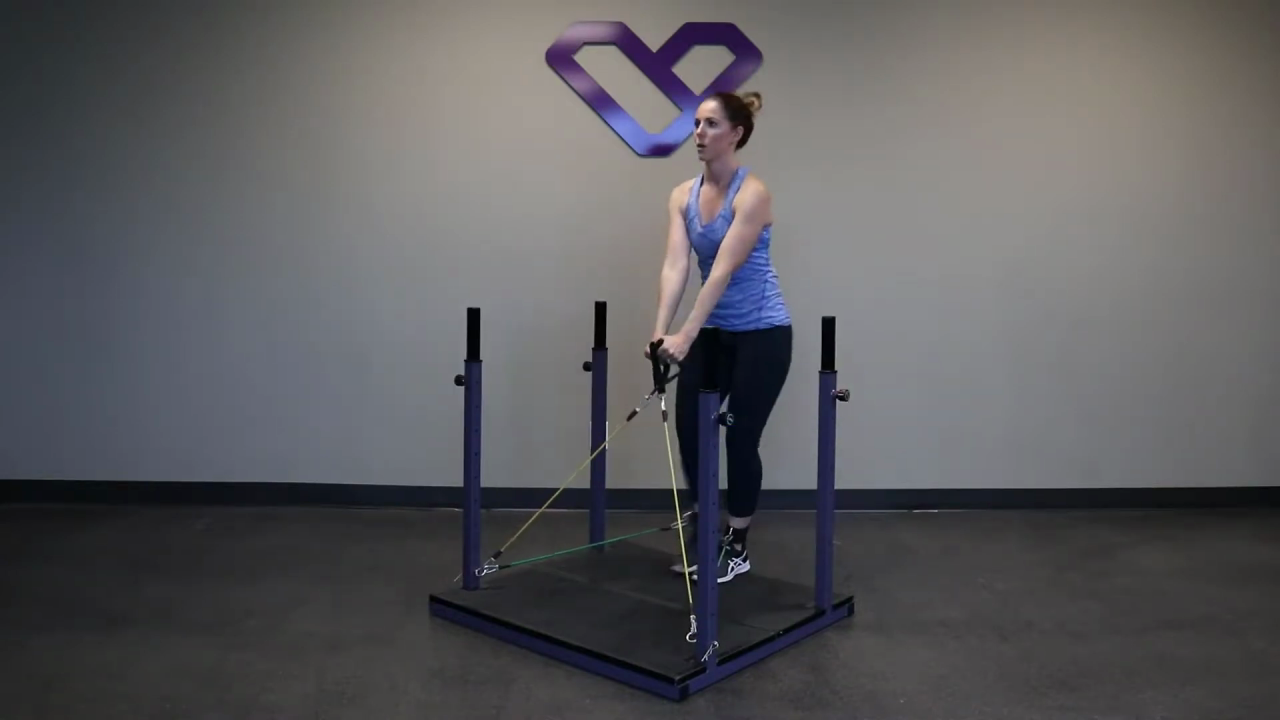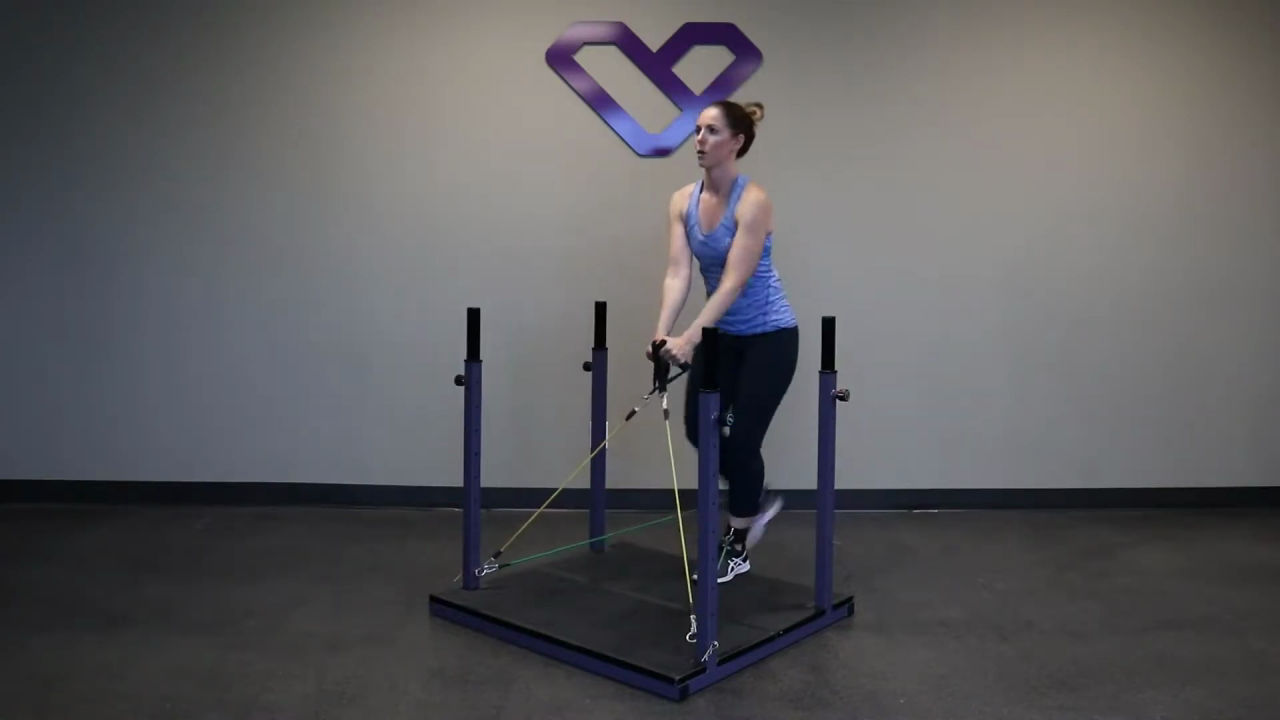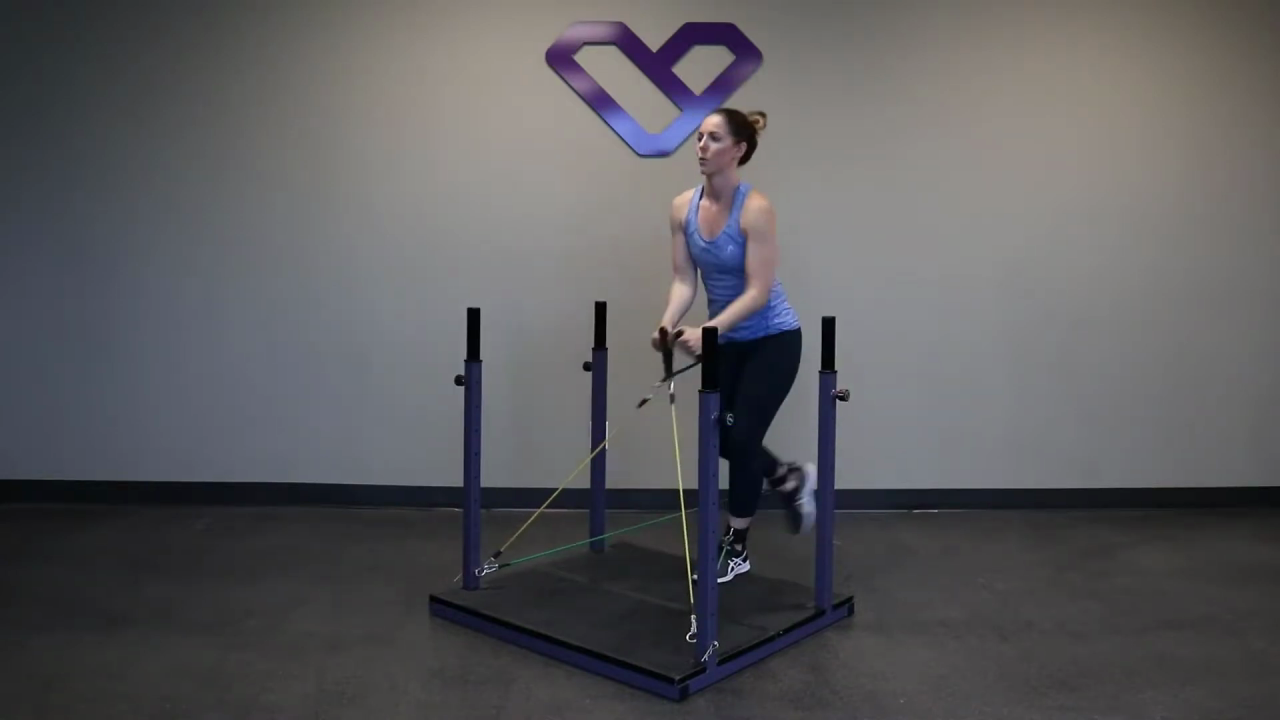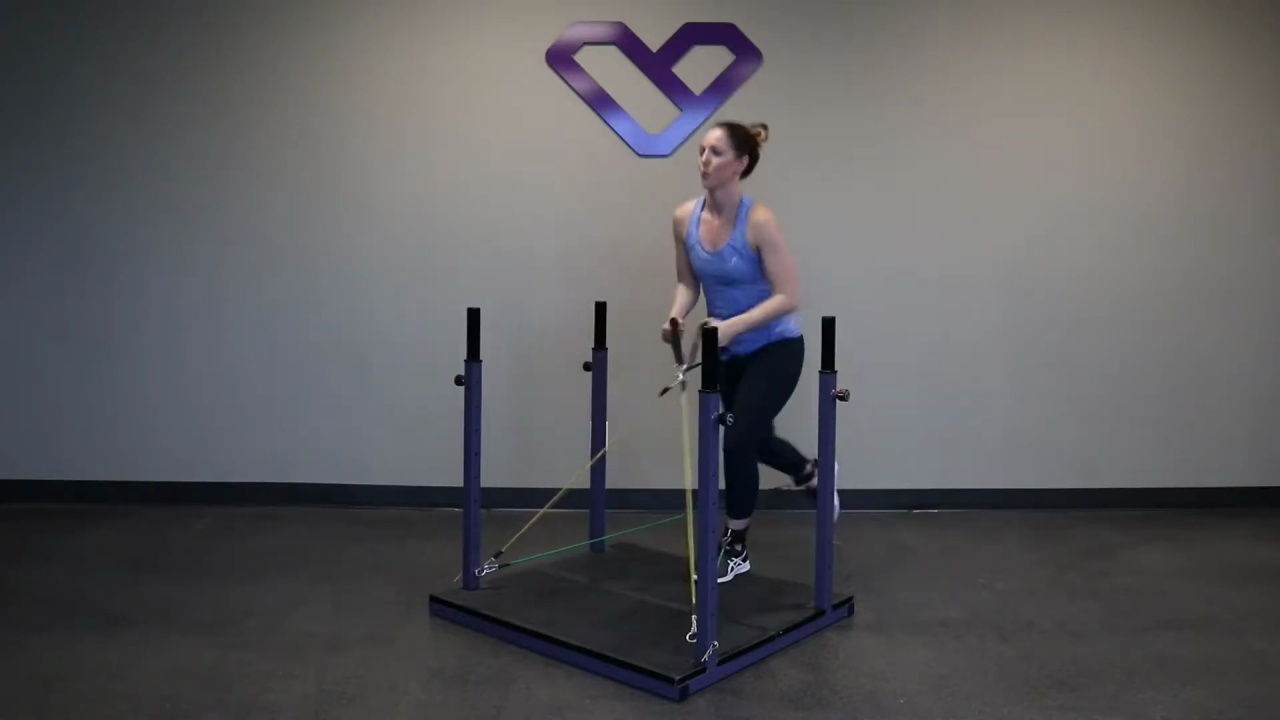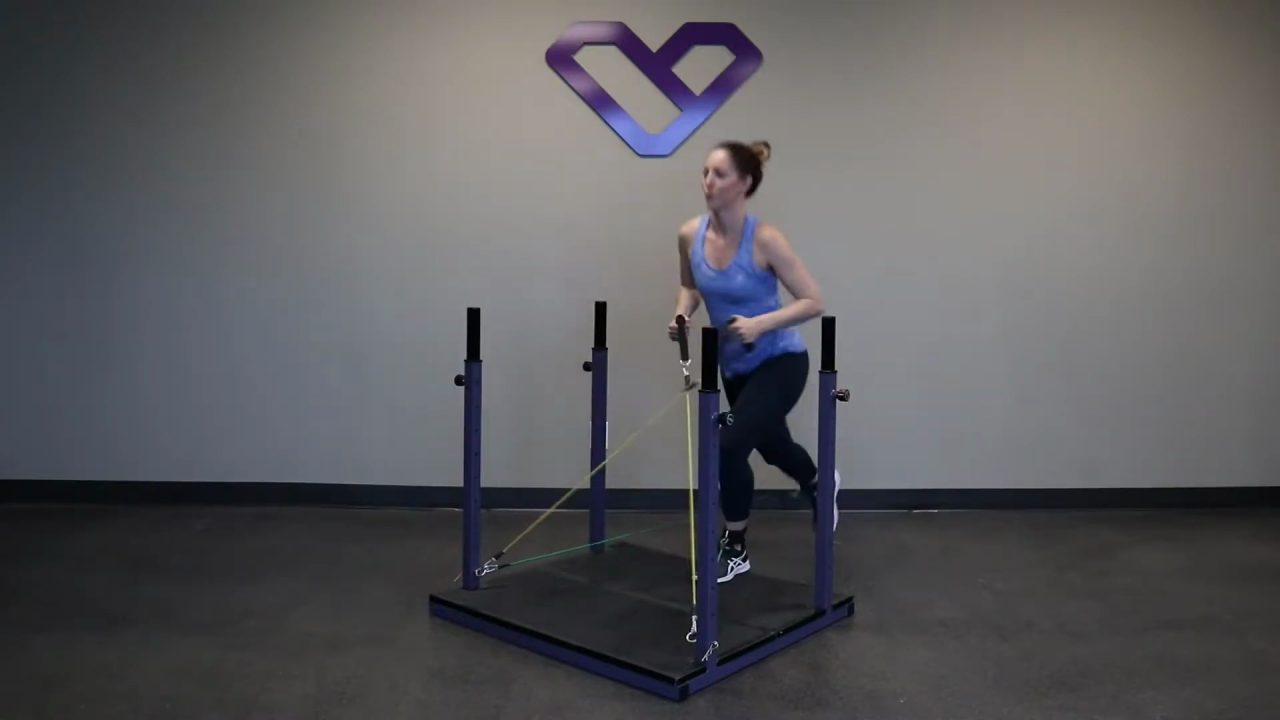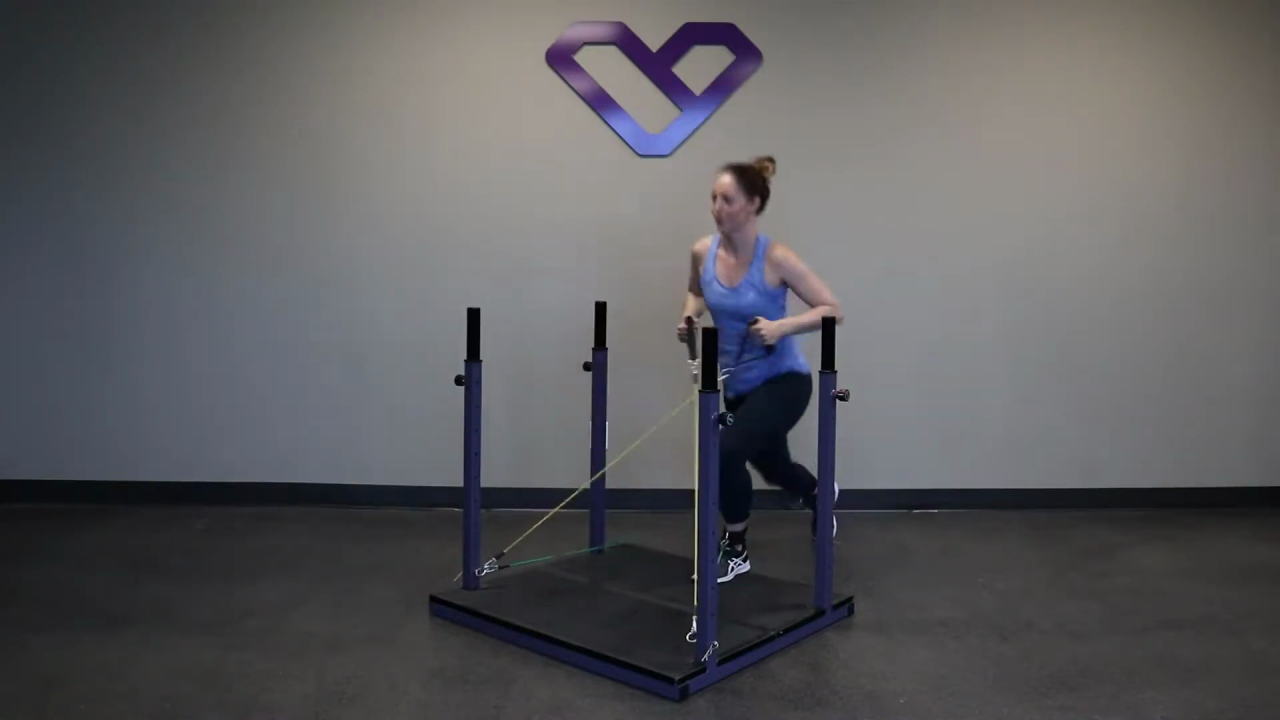
dt=0.1s
person 1, frame 1
left shoulder: (752, 193)
right shoulder: (683, 195)
left elbow: (723, 272)
right elbow: (674, 264)
left wrist: (686, 335)
right wrist: (660, 327)
left hip: (762, 331)
right hip: (715, 330)
left knee: (739, 439)
right knee: (688, 430)
left ankle: (736, 546)
right ankle: (700, 528)
person 1, frame 2
left shoulder: (753, 201)
right shoulder: (682, 200)
left elbow: (734, 283)
right elbow: (677, 273)
left wrist: (690, 337)
right wrist: (662, 330)
left hip: (768, 334)
right hip: (722, 334)
left knee: (741, 440)
right knee: (699, 428)
left ankle: (736, 546)
right ankle: (756, 502)
person 1, frame 3
left shoulder: (754, 209)
right shoulder: (683, 208)
left elbow: (759, 292)
right elbow: (683, 282)
left wrist: (707, 329)
right wrist: (668, 322)
left hip: (772, 339)
right hip: (726, 341)
left knee: (739, 438)
right knee: (730, 438)
left ankle: (735, 549)
right ankle: (793, 481)
person 1, frame 4
left shoulder: (759, 221)
right shoulder: (684, 217)
left elbow: (787, 298)
right elbow: (688, 282)
left wrist: (731, 326)
right wrist: (676, 318)
left hip: (775, 348)
right hip: (730, 351)
left knee: (736, 443)
right knee: (756, 438)
left ankle: (736, 548)
right ankle: (813, 475)
person 1, frame 5
left shoulder: (764, 239)
right shoulder: (690, 235)
left elbow: (813, 303)
right elbow: (689, 286)
left wrist: (763, 322)
right wrist: (682, 314)
left hip: (778, 361)
right hip: (734, 366)
left knee: (729, 445)
right knee: (772, 444)
left ankle: (734, 550)
right ankle: (821, 484)
person 1, frame 6
left shoulder: (776, 258)
right shoulder: (702, 252)
left elbow: (833, 311)
left wrist: (782, 326)
right wrist: (691, 317)
left hip: (783, 380)
right hip: (737, 382)
left knee: (728, 450)
right knee: (771, 466)
left ankle: (734, 549)
right ankle: (820, 495)
